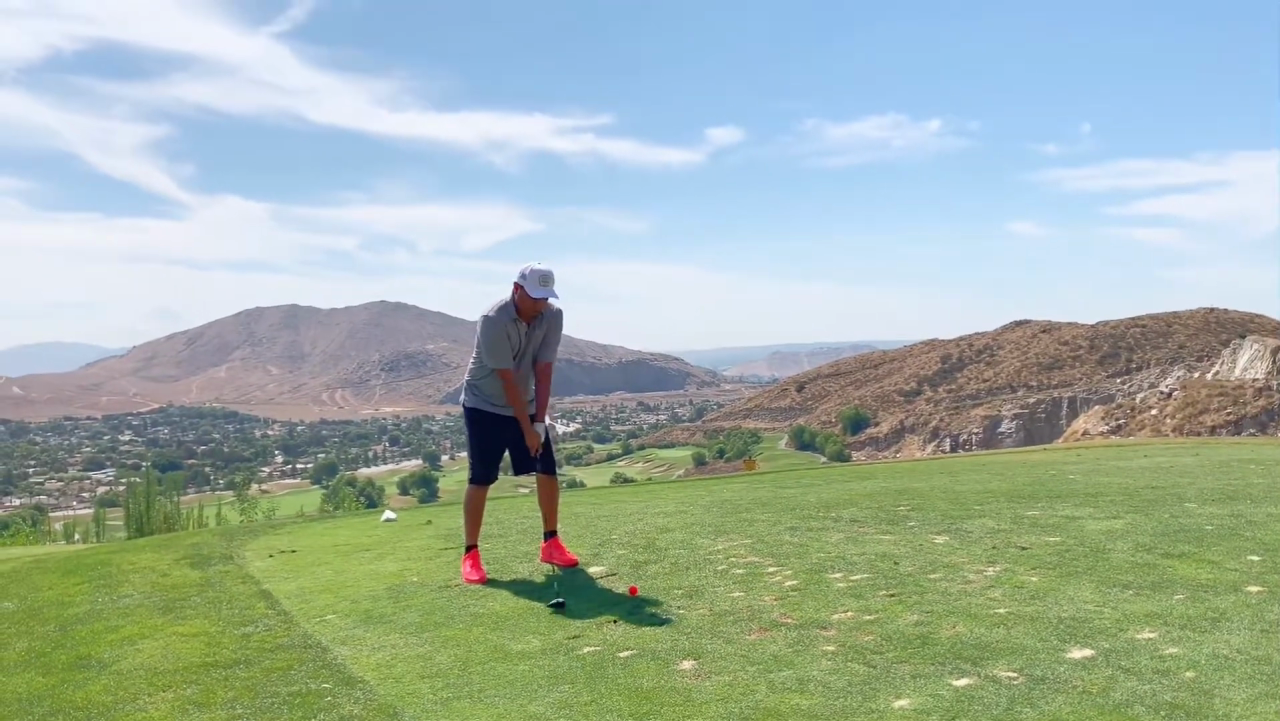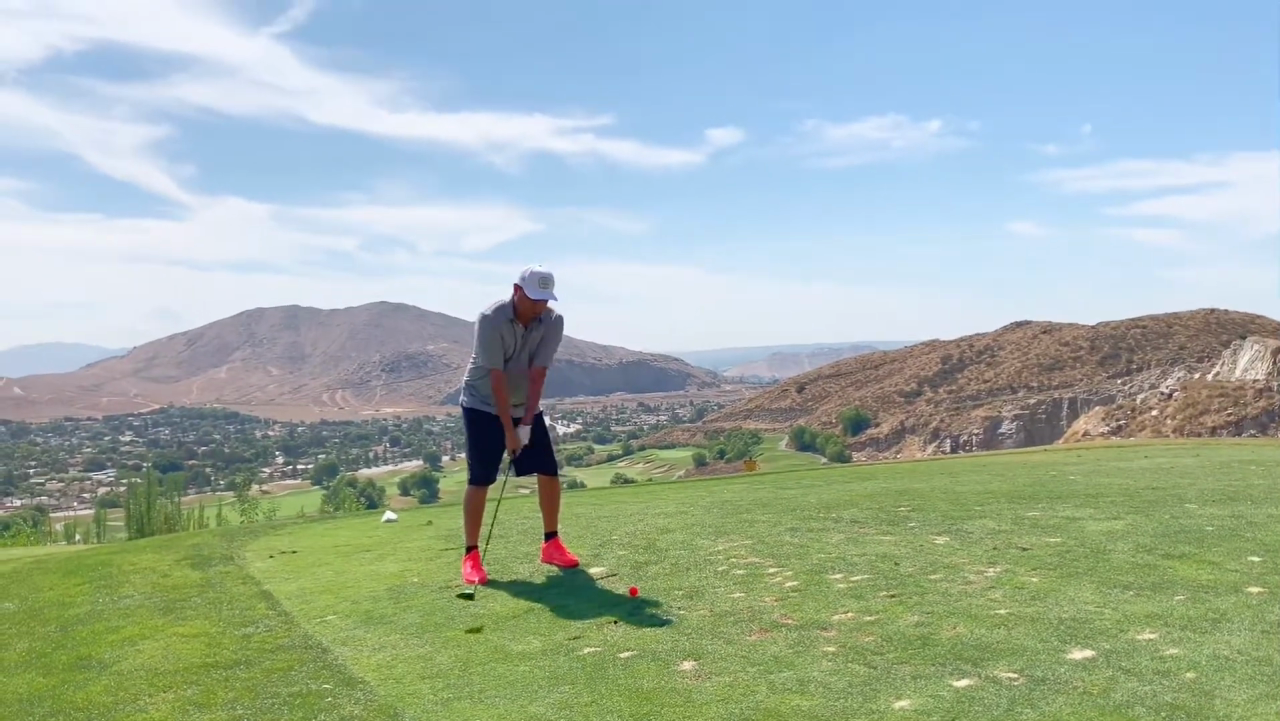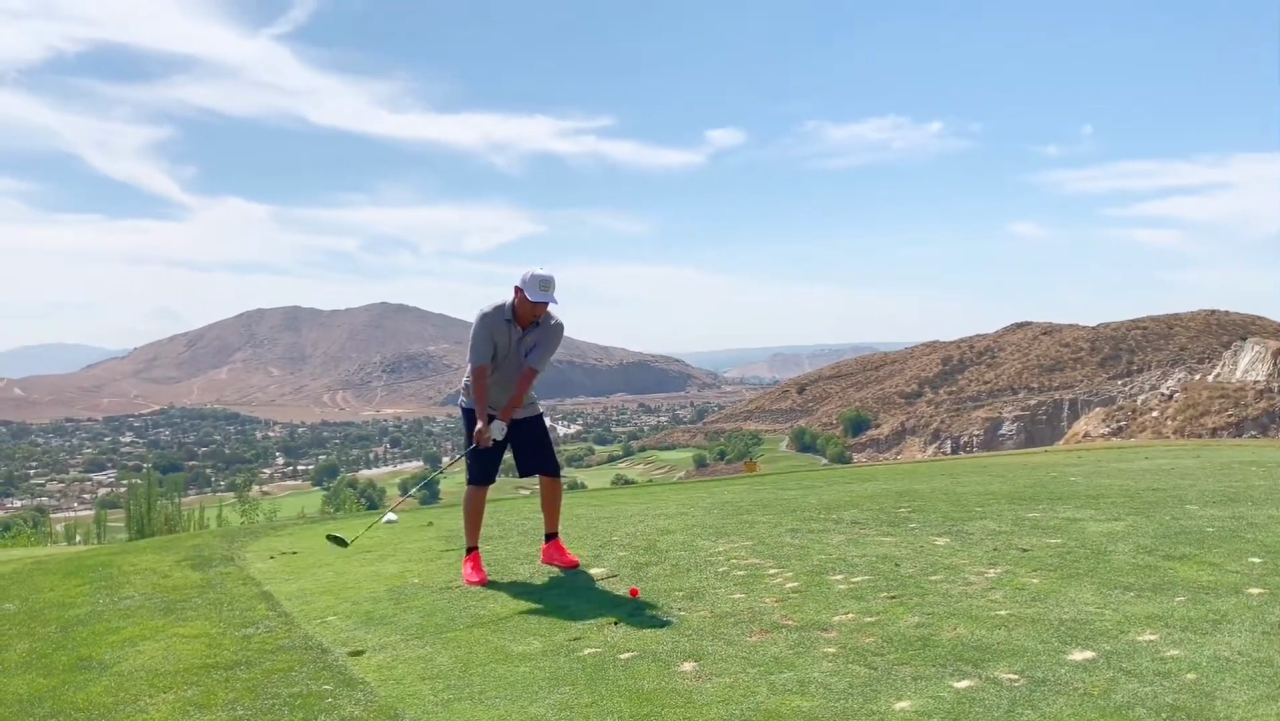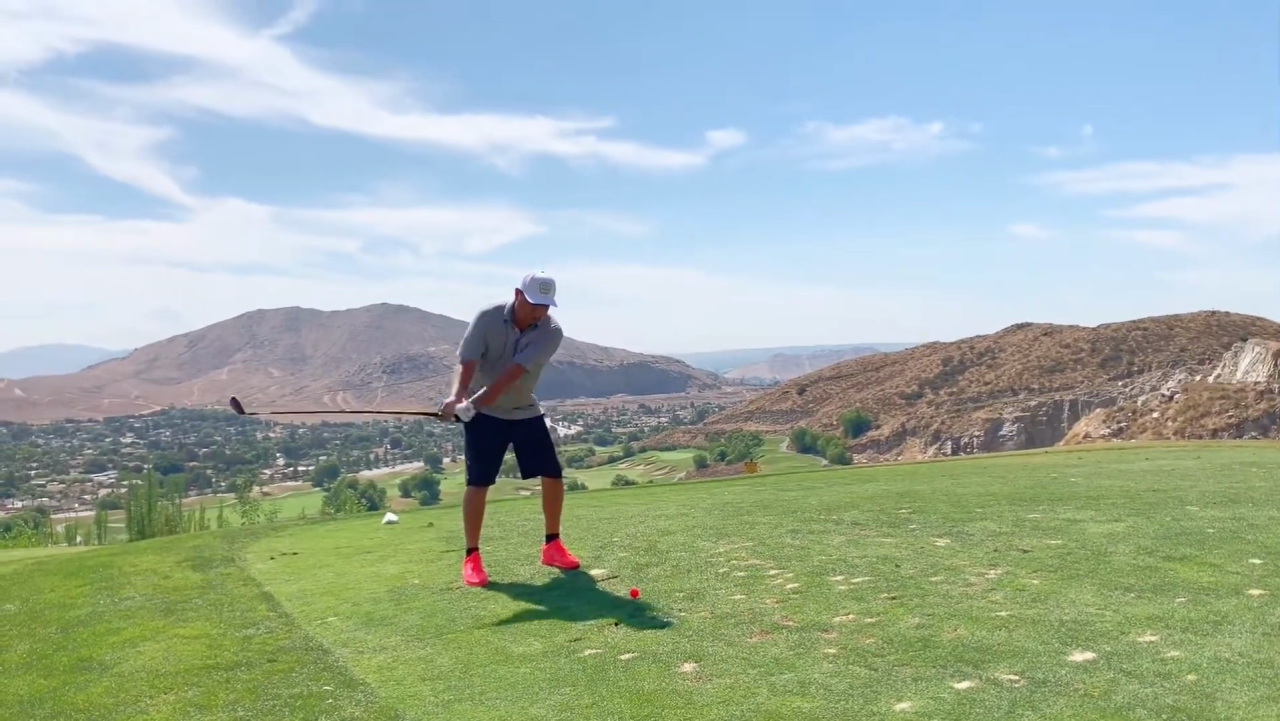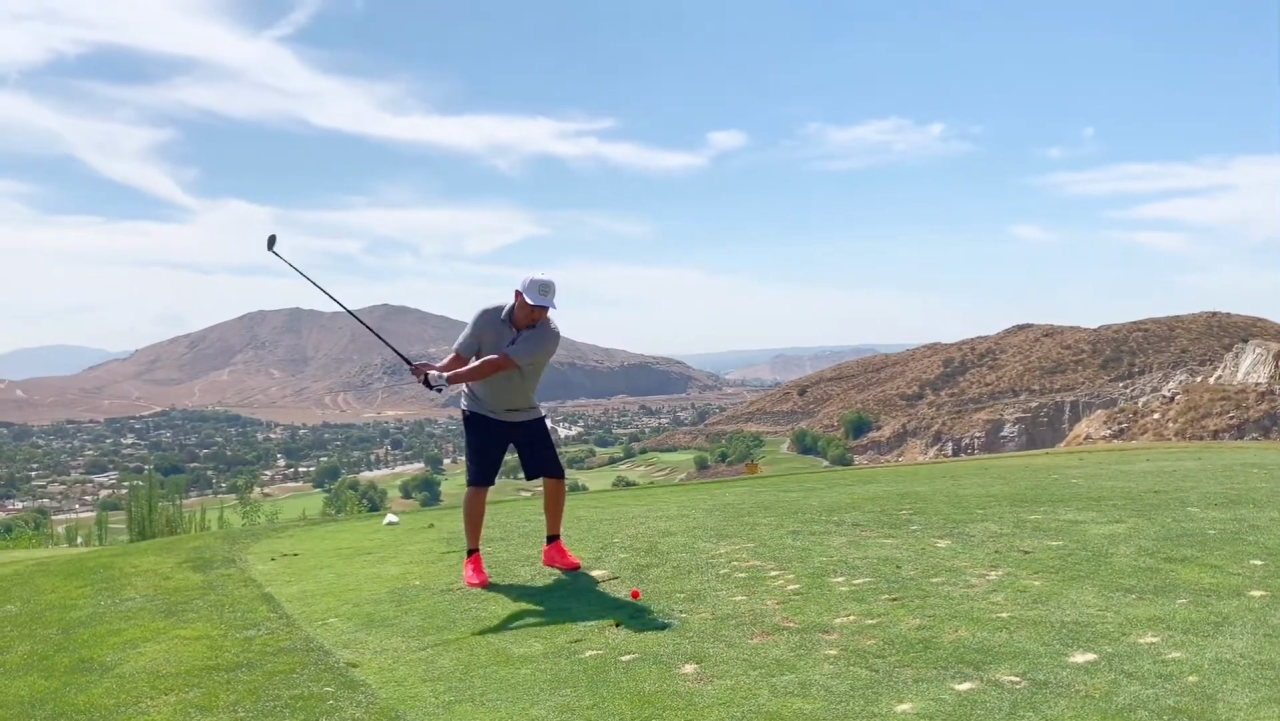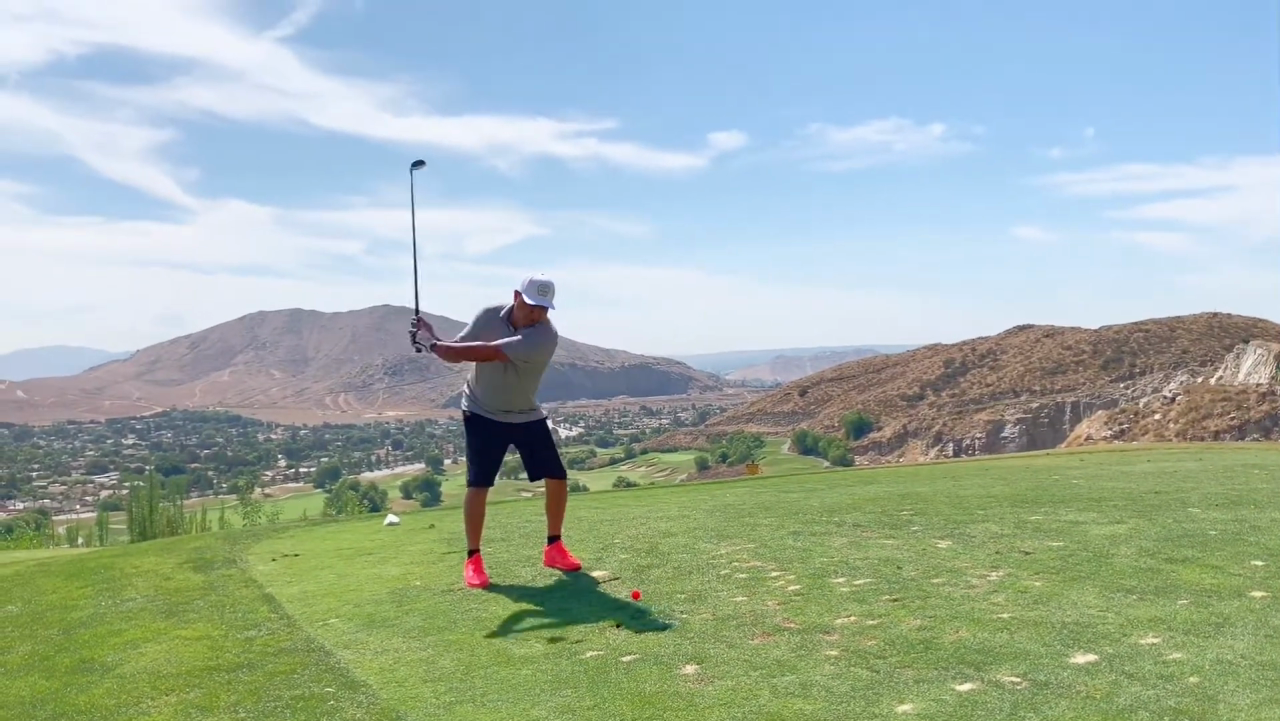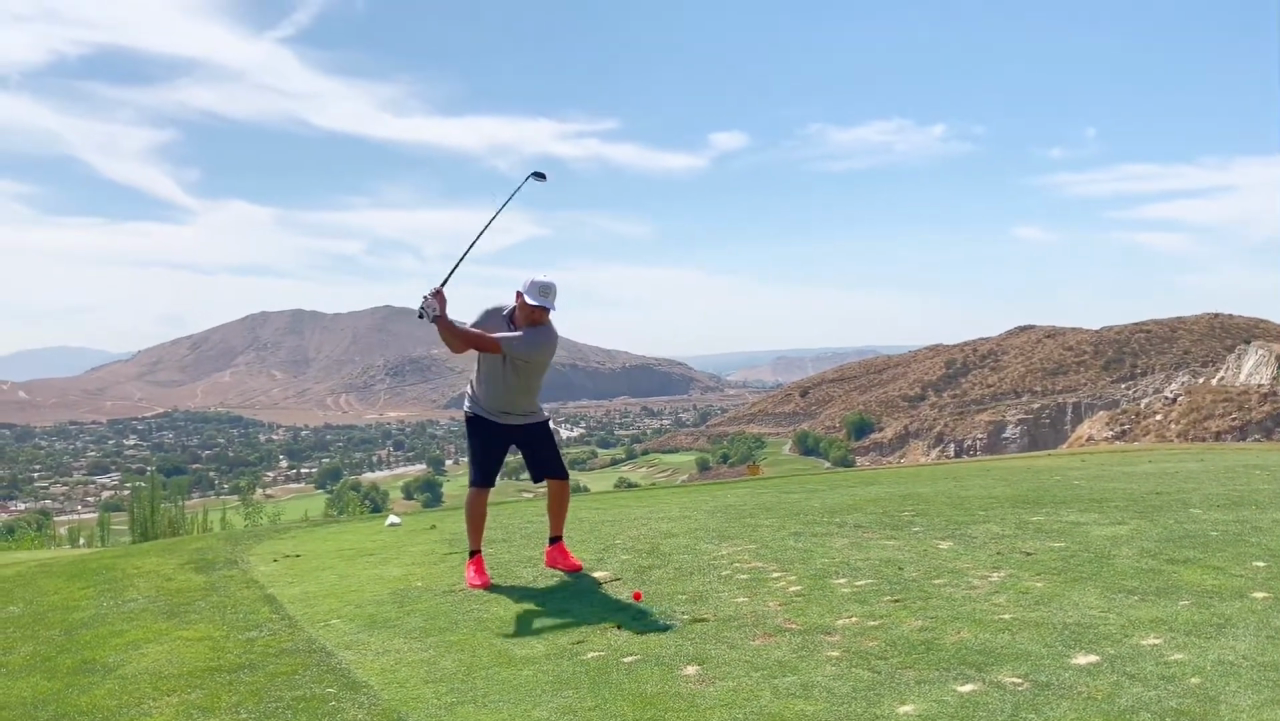
dt=0.1s
person 1, frame 1
left shoulder: (553, 316)
right shoulder: (493, 321)
left elbow: (543, 371)
right elbow: (506, 379)
left wrist: (539, 420)
right wrist: (526, 428)
left hip: (525, 406)
right hip: (484, 407)
left knee: (547, 471)
right knee: (481, 479)
left ankle: (551, 542)
right ankle: (471, 554)
person 1, frame 2
left shoulder: (553, 322)
right shoulder: (491, 319)
left elbow: (538, 375)
right elbow: (494, 378)
left wrist: (527, 423)
right wrist: (507, 427)
left hip: (524, 408)
right hip: (482, 409)
left knee: (549, 472)
right knee: (480, 480)
left ankle: (551, 543)
right ankle: (471, 555)
person 1, frame 3
left shoulder: (553, 328)
right shoulder: (489, 318)
left elbow: (526, 376)
right elbow: (479, 373)
left wrist: (504, 419)
right wrist: (482, 420)
left hip: (524, 410)
right hip: (481, 409)
left knee: (551, 473)
right knee: (479, 481)
left ankle: (552, 544)
right ankle: (471, 556)
person 1, frame 4
left shoulder: (551, 332)
right shoulder: (488, 318)
left elbow: (512, 373)
right elbow: (467, 363)
left wrist: (473, 403)
right wrist: (456, 398)
left hip: (525, 412)
right hip: (484, 415)
left knee: (552, 476)
right knee: (478, 482)
left ankle: (552, 545)
right ankle: (472, 557)
person 1, frame 5
left shoulder: (547, 335)
right shoulder: (487, 317)
left elbow: (496, 364)
right elbow: (460, 356)
left wrist: (445, 380)
right wrist: (436, 369)
left hip: (525, 414)
right hip: (481, 412)
left knee: (555, 476)
right knee: (478, 483)
left ankle: (553, 546)
right ankle: (472, 557)
person 1, frame 6
left shoulder: (545, 336)
right shoulder: (490, 315)
left elbow: (487, 353)
right elbow: (457, 350)
left wrist: (435, 345)
right wrist: (433, 338)
left hip: (526, 416)
right hip: (482, 414)
left knee: (557, 478)
right knee: (478, 484)
left ankle: (554, 546)
right ankle: (473, 558)
person 1, frame 7
left shoulder: (545, 336)
right shoulder: (493, 315)
left elbow: (485, 343)
right elbow: (458, 344)
left wrist: (440, 318)
right wrist: (441, 316)
left hip: (528, 418)
right hip: (484, 414)
left knee: (559, 479)
right knee: (480, 485)
left ankle: (555, 547)
right ankle: (474, 559)
